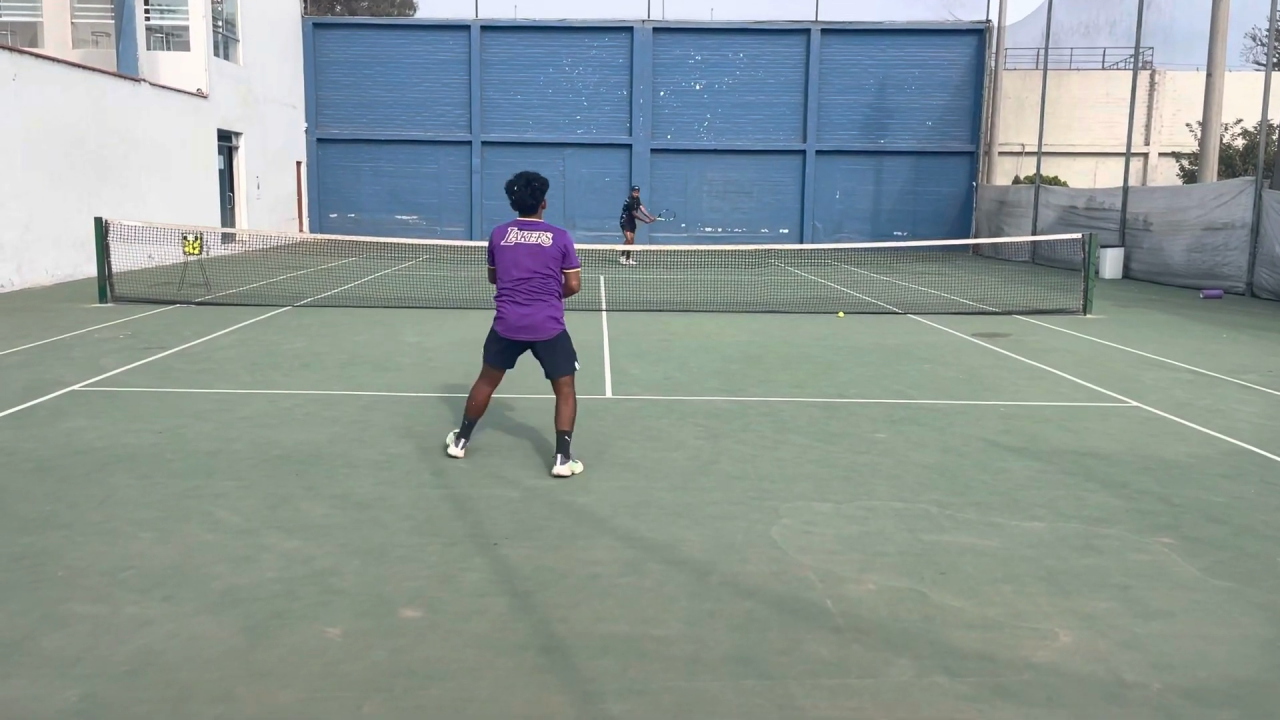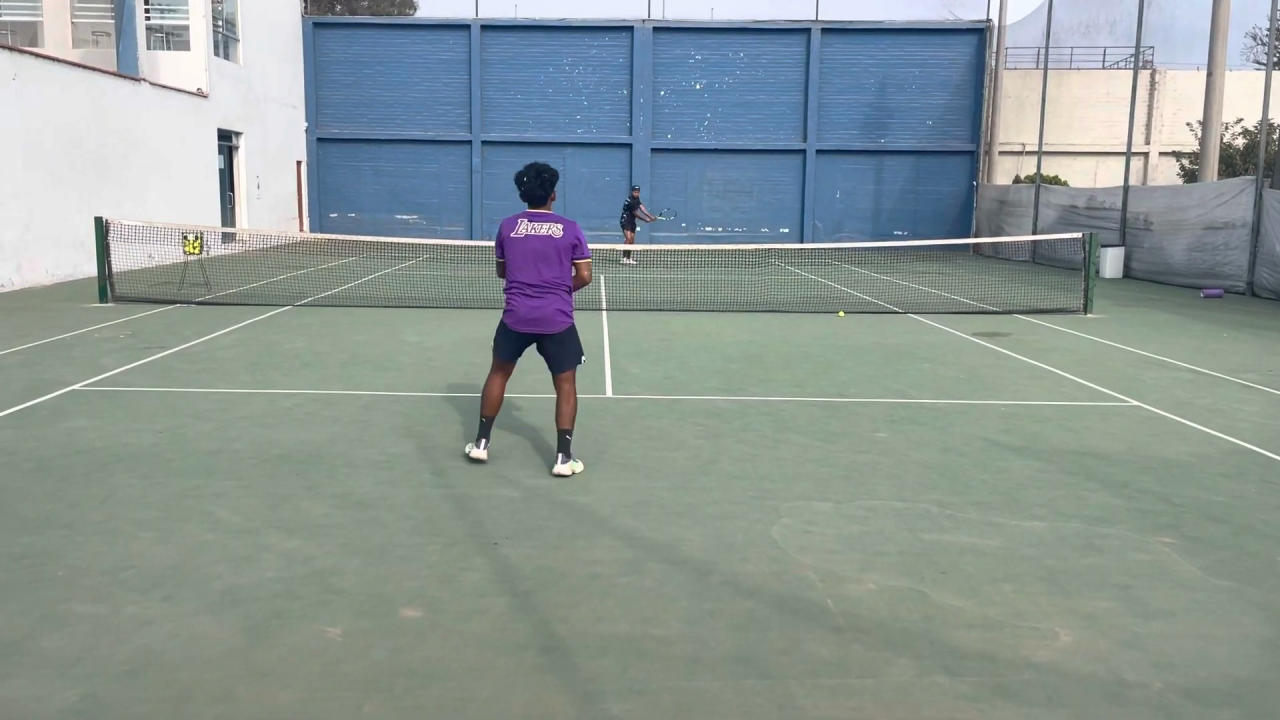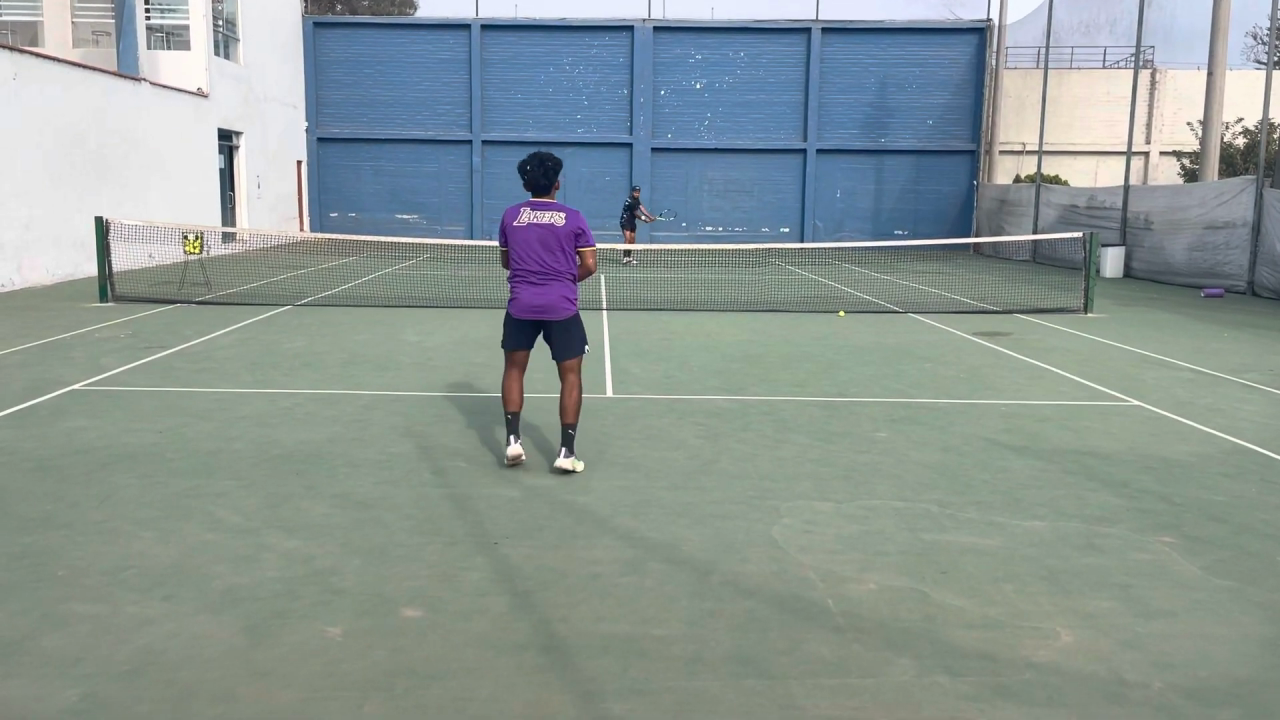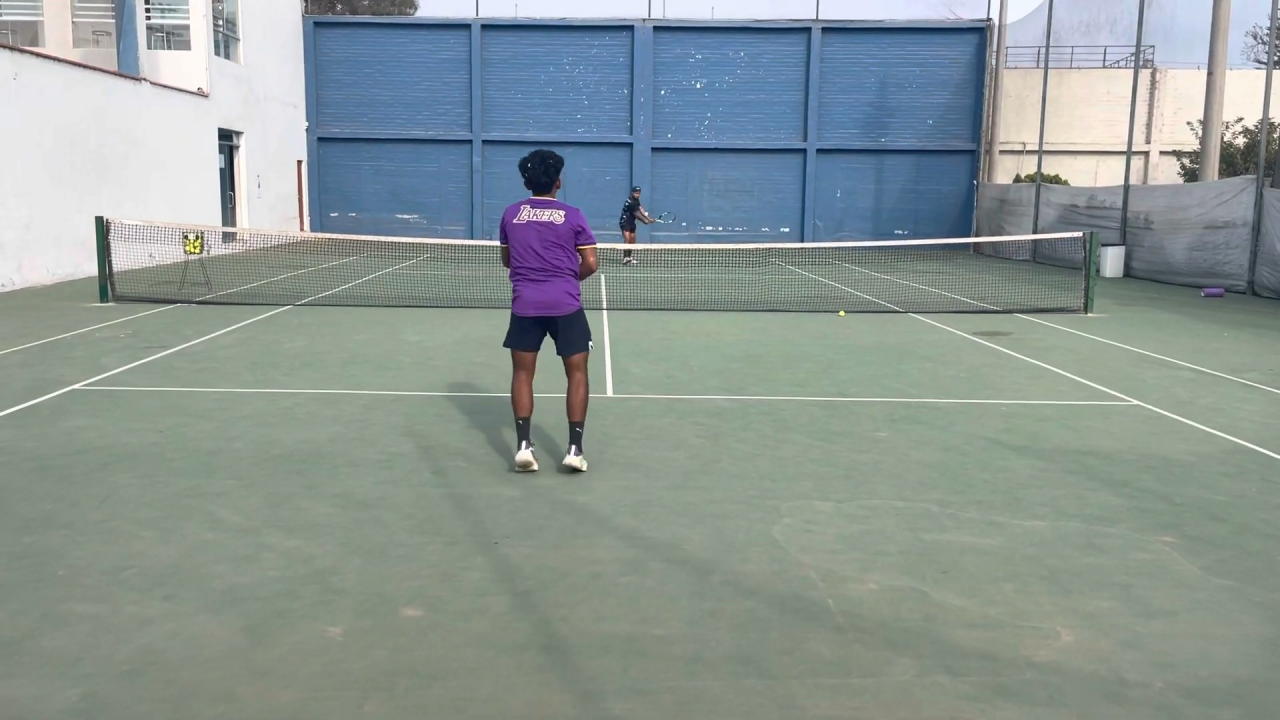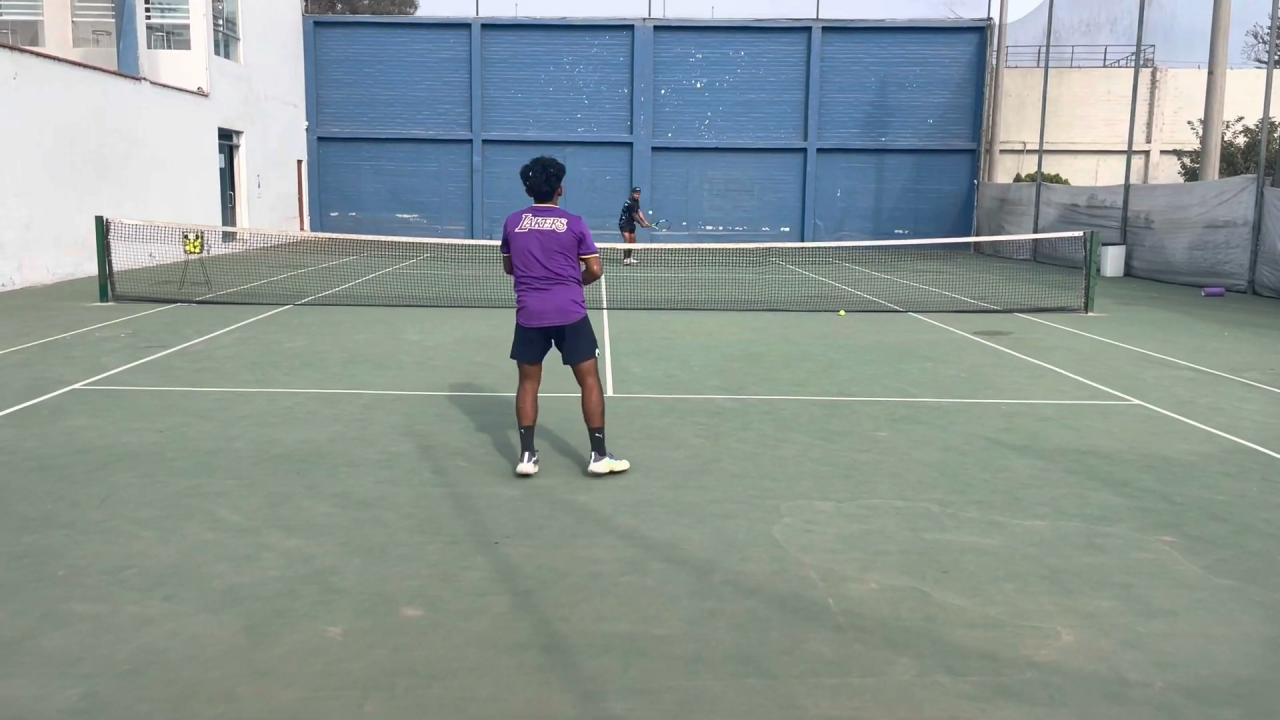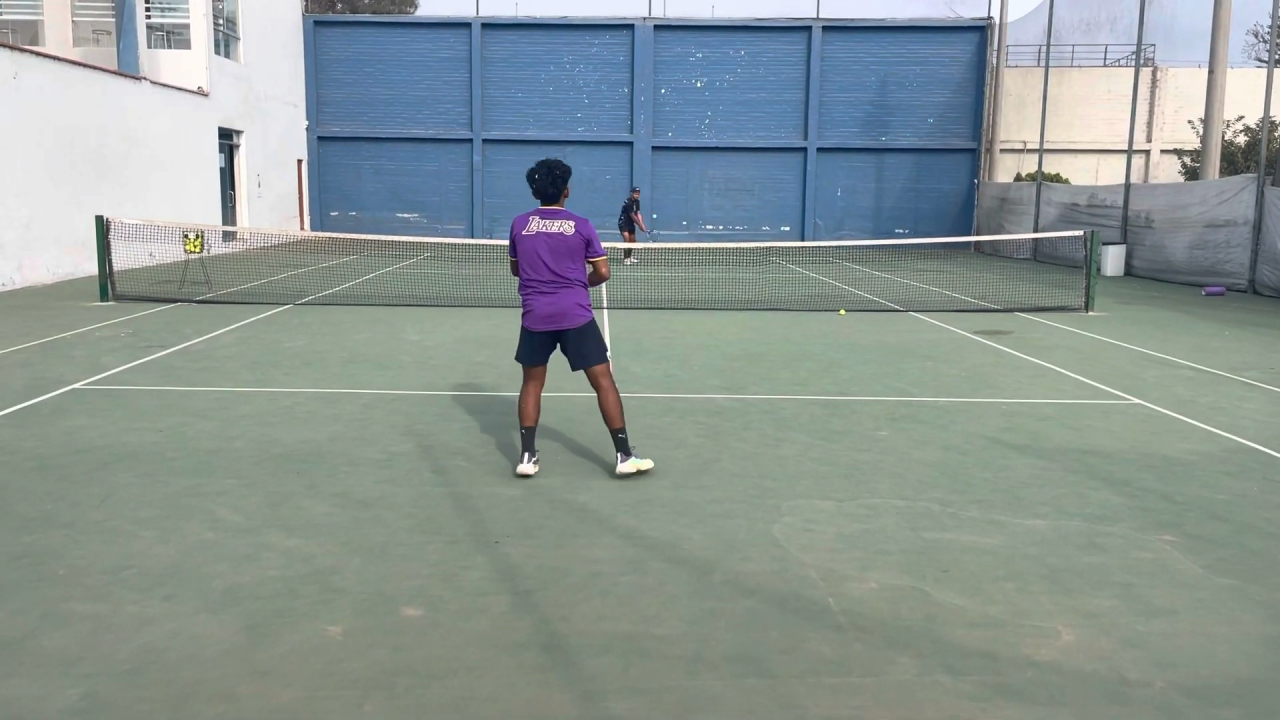
dt=0.1s
person 1, frame 1
left shoulder: (499, 234)
right shoulder: (560, 237)
right elbow: (573, 285)
left hip: (507, 324)
right hip: (548, 326)
left knee: (487, 381)
right knee: (565, 390)
left ankle: (460, 440)
right ankle: (563, 458)
person 1, frame 2
left shoulder: (507, 227)
right shoulder: (569, 229)
right elbow: (584, 277)
left hip: (516, 317)
right hip: (556, 319)
left knee: (498, 375)
right knee: (566, 385)
left ankle: (481, 442)
right ankle: (563, 457)
person 1, frame 3
left shoulder: (510, 215)
right shoulder: (572, 217)
right elbow: (589, 265)
left hip: (521, 306)
right hip: (561, 307)
left knee: (513, 370)
right knee: (571, 377)
left ankle: (513, 439)
right ankle: (567, 451)
person 1, frame 4
left shoulder: (511, 214)
right shoulder: (572, 215)
right elbow: (590, 264)
left hip: (525, 305)
right hip: (565, 305)
left knee: (523, 373)
right knee: (578, 374)
left ankle: (524, 446)
right ankle: (574, 449)
person 1, frame 5
left shoulder: (512, 222)
right shoulder: (574, 223)
left elbow: (509, 267)
right elbow: (595, 271)
left hip: (529, 314)
right hip: (570, 312)
left knee: (528, 382)
right knee: (590, 381)
left ankle: (527, 455)
right ankle: (599, 455)
person 1, frame 6
left shoulder: (520, 224)
right shoulder: (581, 226)
right elbow: (602, 273)
left hip: (535, 317)
right hip: (576, 316)
left knee: (532, 383)
right knee: (603, 382)
left ankle: (526, 455)
right ankle: (624, 455)
